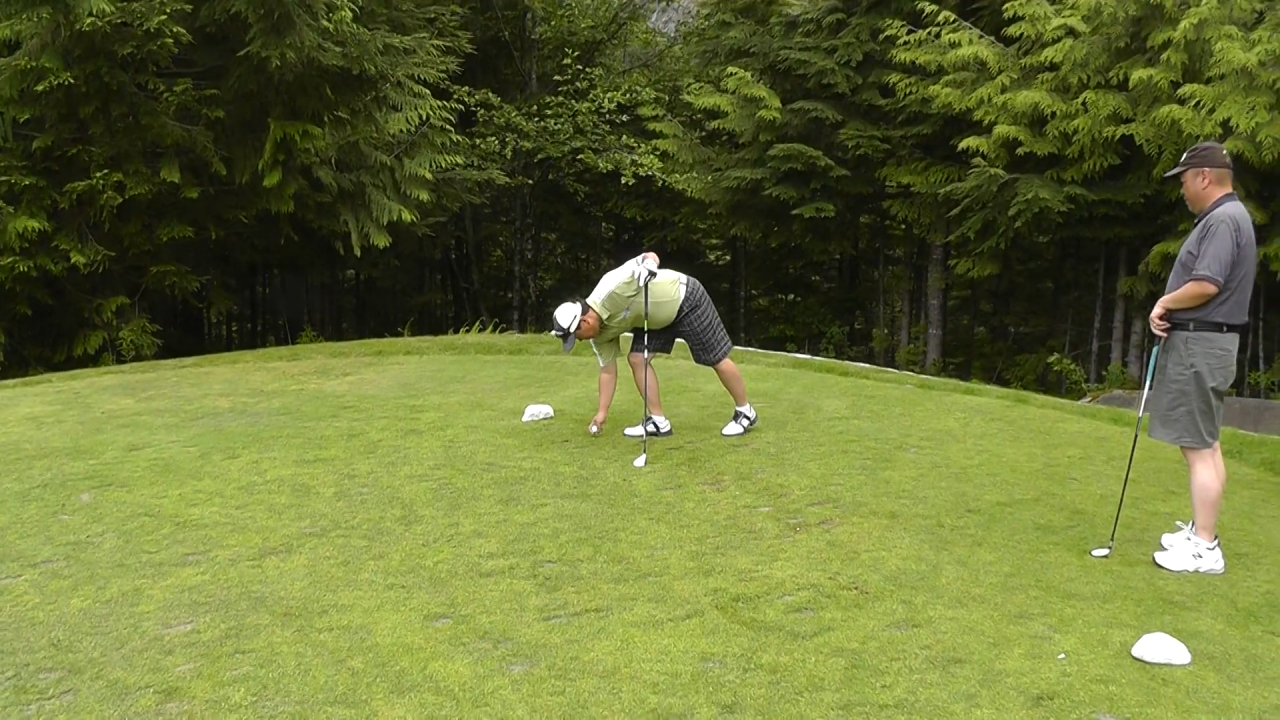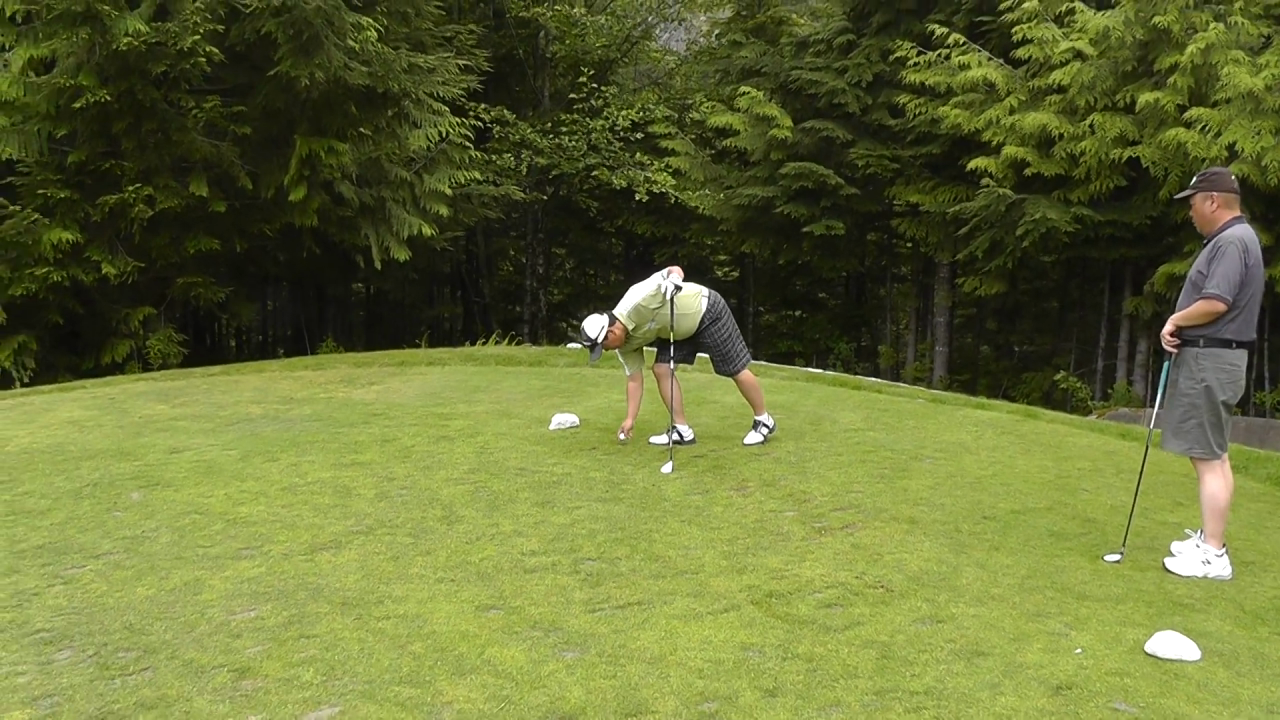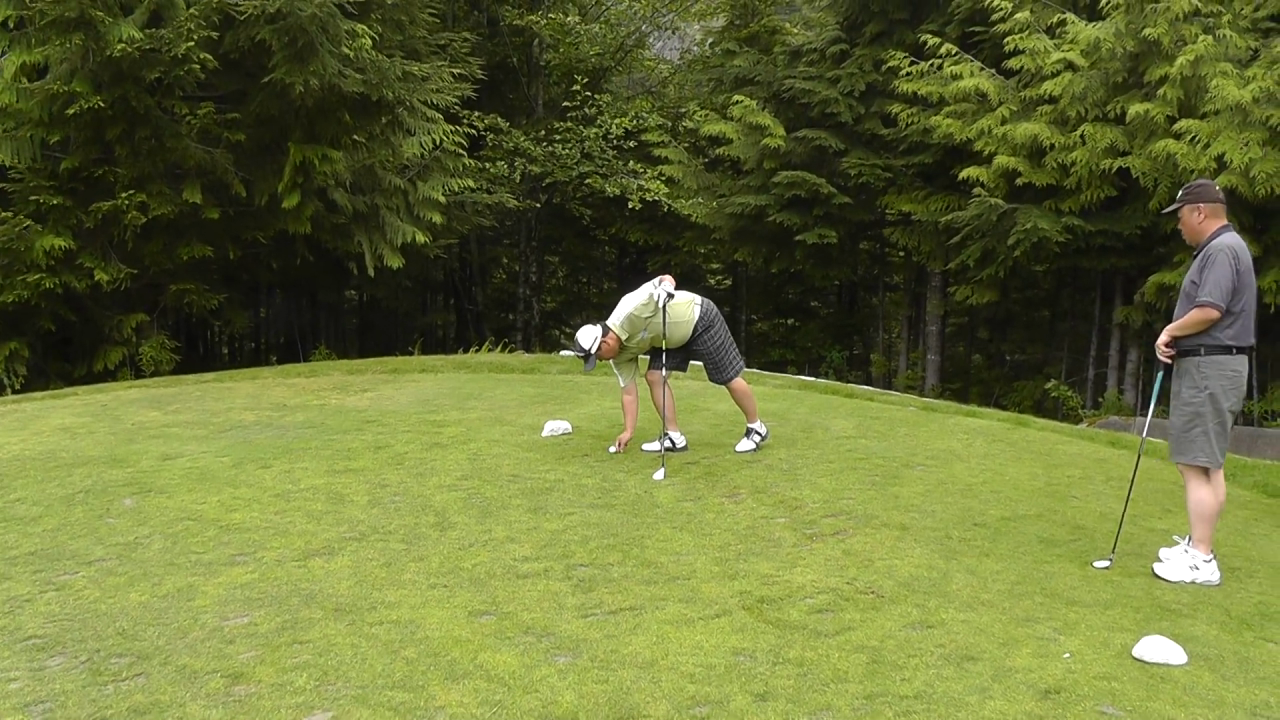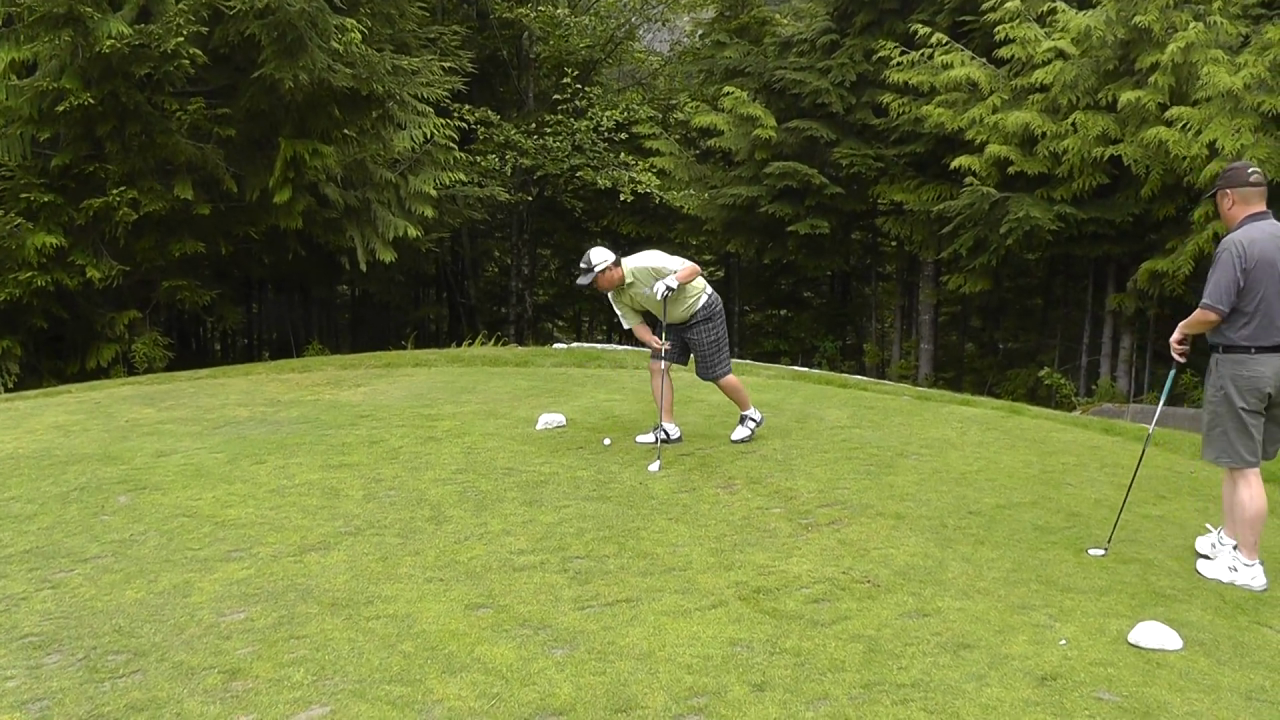
dt=1s
person 1, frame 1
left shoulder: (1223, 219)
right shoulder: (1222, 217)
left elbow: (1206, 285)
left wrist: (1164, 303)
right wrist: (1170, 310)
left hip: (1200, 343)
right hip: (1200, 340)
left knee: (1198, 446)
right knee: (1204, 444)
left ankle: (1205, 548)
right ankle: (1201, 532)
person 1, frame 2
left shoulder: (1231, 240)
right shoulder: (1229, 239)
left elbow: (1215, 303)
left wrist: (1175, 320)
right wrist: (1180, 328)
left hip: (1209, 358)
right hip: (1211, 356)
left knee: (1207, 457)
right knee: (1214, 455)
left ankle: (1213, 554)
right ankle: (1210, 539)
person 1, frame 3
left shoulder: (1221, 249)
right shoulder: (1220, 248)
left elbow: (1209, 311)
left wrist: (1170, 331)
right wrist: (1176, 337)
left hip: (1209, 368)
right hip: (1209, 366)
left knee: (1195, 464)
right knee: (1208, 463)
left ankle: (1201, 559)
right ankle: (1197, 546)
person 1, frame 4
left shoulder: (1237, 244)
left elbow: (1211, 313)
left wrist: (1182, 329)
left hip: (1240, 365)
left knee: (1244, 467)
right knee: (1241, 460)
right ankle: (1229, 540)
person 2, frame 1
left shoulder: (612, 289)
right shoulder: (602, 332)
left elbow: (651, 256)
right elbow: (608, 370)
left wrist: (649, 264)
right wrist: (602, 412)
left hip: (686, 298)
left knee: (717, 358)
right knee: (637, 359)
left ankle: (745, 412)
right ankle: (658, 421)
person 2, frame 2
left shoulder: (637, 302)
right shoulder: (626, 343)
left elbow: (675, 269)
right elbow: (634, 379)
left wrist: (674, 278)
right wrist: (630, 418)
left hip: (707, 311)
left knee: (736, 370)
right knee: (661, 369)
left ankle: (764, 421)
right ankle: (681, 430)
person 2, frame 3
left shoulder: (630, 311)
right shoulder: (621, 353)
left elbow: (667, 278)
right elbow: (629, 392)
left wrist: (666, 286)
right wrist: (628, 431)
left hip: (700, 319)
left knee: (729, 378)
right knee: (654, 377)
left ankle: (756, 428)
right ankle: (674, 436)
person 2, frame 4
left shoulder: (644, 263)
right shoulder: (615, 294)
left elbow: (694, 269)
right elbow: (637, 325)
left wrist: (673, 280)
right wrist: (651, 340)
left hip: (703, 311)
right hip: (672, 320)
left knee: (717, 372)
right knee: (656, 365)
left ankle: (750, 415)
right ankle: (668, 428)
